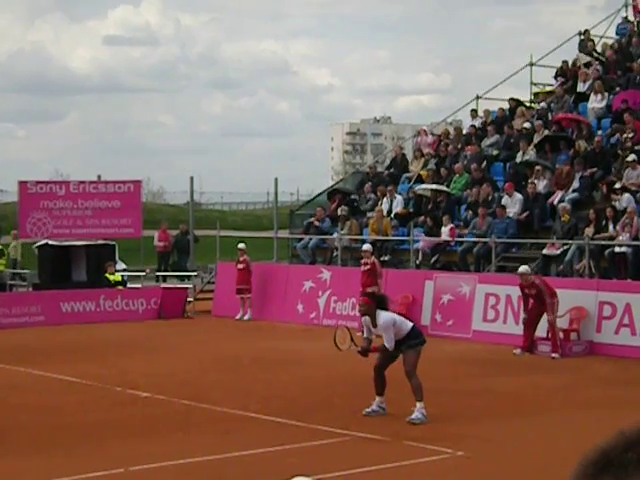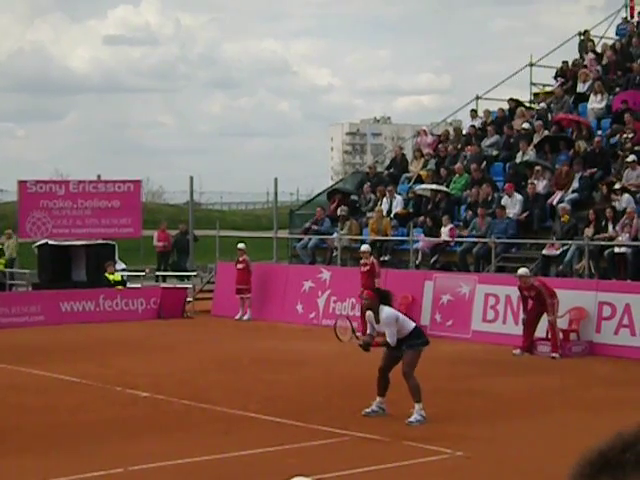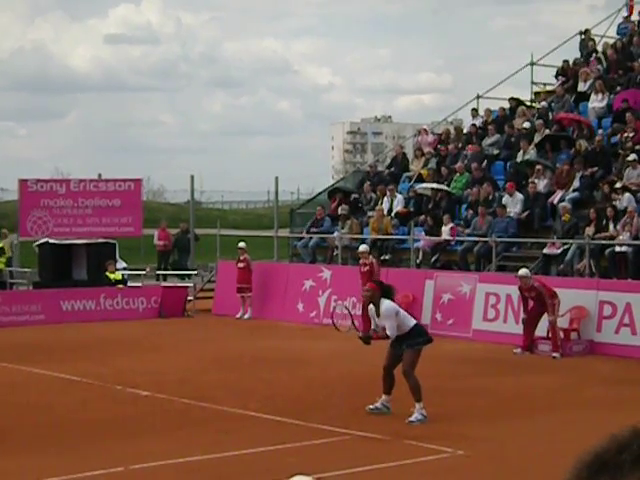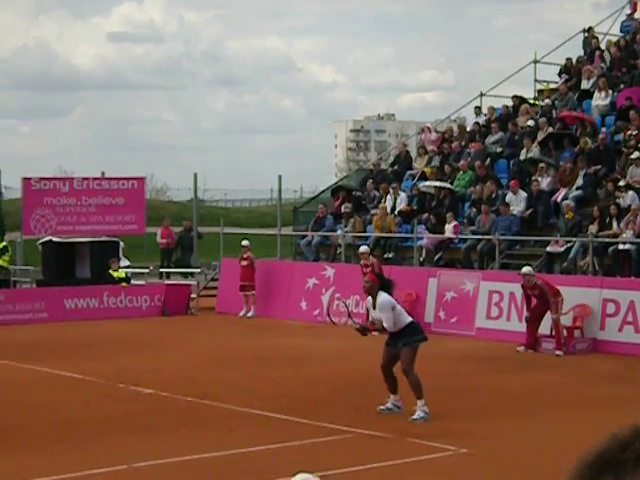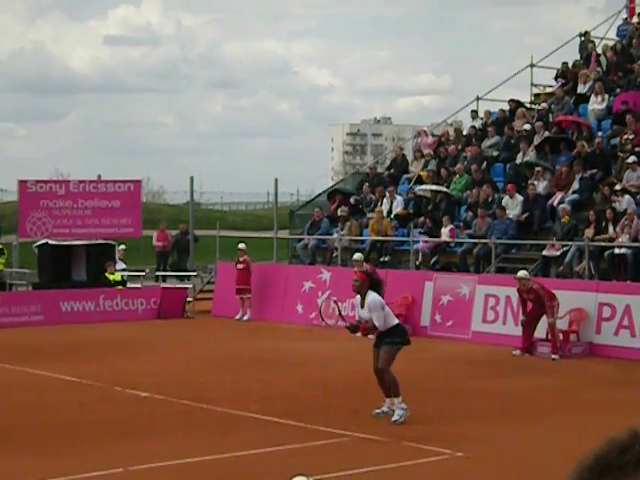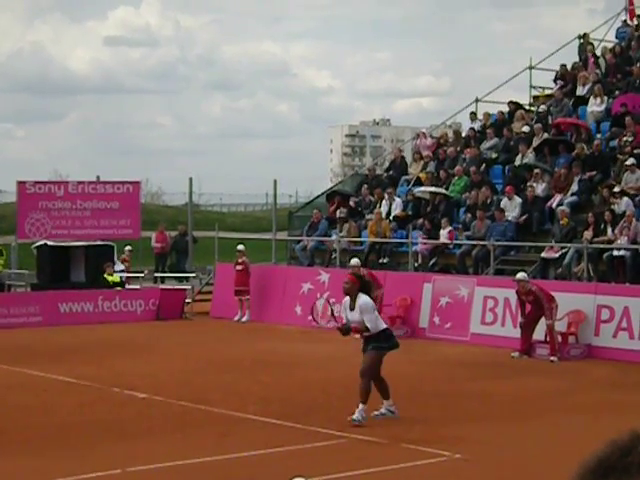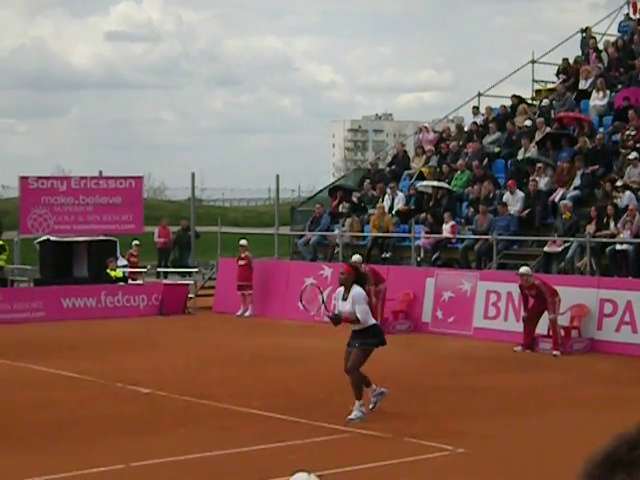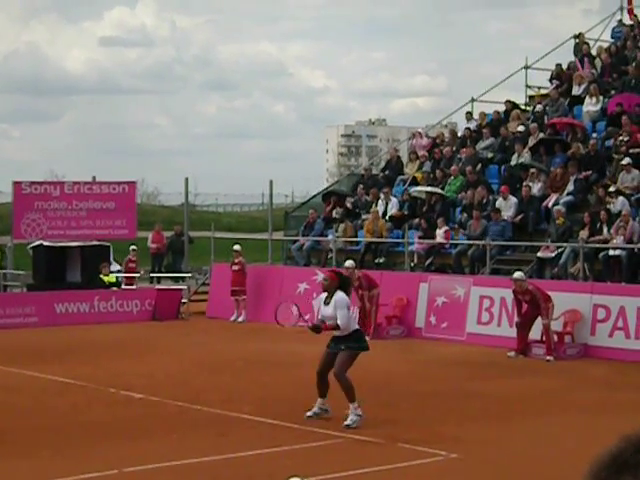
dt=0.2s
person 1, frame 1
left shoulder: (384, 320)
right shoulder: (365, 319)
left elbow: (389, 346)
right elbow: (367, 336)
left wrist: (370, 349)
right wrist: (365, 347)
left hip: (411, 338)
right hip: (395, 339)
left knee: (409, 372)
right knee: (378, 368)
left ankle: (420, 410)
right ankle: (379, 404)
person 1, frame 2
left shoulder: (387, 314)
right shoulder: (369, 314)
left elbow: (391, 342)
right elbow: (371, 333)
left wrist: (372, 343)
right wrist: (366, 341)
left hip: (413, 338)
right hip: (397, 339)
left knee: (407, 372)
right knee: (383, 369)
left ankle: (419, 411)
right ankle: (379, 405)
person 1, frame 3
left shoulder: (387, 307)
right shoulder: (371, 308)
left elbow: (390, 334)
right elbow: (376, 328)
left wrist: (372, 337)
right wrist: (368, 335)
left hip: (414, 336)
right hip: (400, 337)
left knee: (407, 371)
right knee: (387, 368)
left ankle: (420, 410)
right ankle: (385, 403)
person 1, frame 4
left shoulder: (384, 300)
right shoulder: (370, 300)
left elbow: (388, 327)
right elbow: (373, 321)
left wrist: (369, 328)
right wrist: (367, 327)
left hip: (409, 333)
right hip: (395, 335)
left knee: (406, 369)
right knee: (385, 366)
left ankle: (422, 408)
right ankle: (395, 402)
person 1, frame 5
left shoulder: (373, 300)
right shoulder: (358, 299)
left elbow: (379, 325)
right elbow: (360, 320)
left wrist: (360, 327)
right wrist: (355, 326)
left hip: (394, 334)
right hip: (382, 335)
left knee: (383, 368)
right knee: (378, 370)
left ankle: (400, 405)
right ankle: (390, 405)
person 1, frame 6
left shoulder: (364, 302)
right shoulder: (346, 302)
left elbow: (370, 327)
right elbow: (347, 322)
left wrist: (351, 329)
right wrist: (344, 328)
left hip: (381, 338)
right hip: (370, 339)
left knee: (364, 372)
right knee: (374, 374)
left ankle: (361, 412)
right ankle: (389, 407)
person 1, frame 7
left shoulder: (358, 293)
right shoulder: (339, 292)
left elbow: (362, 318)
right elbow: (338, 314)
left wrist: (342, 319)
right wrist: (335, 318)
left hip: (369, 333)
right hip: (357, 333)
left knee: (351, 368)
right knee: (349, 369)
left ankle: (359, 408)
right ankle: (376, 391)
person 1, frame 8
left shoulder: (340, 299)
right shoulder: (322, 298)
left elbow: (343, 325)
right elbow: (322, 320)
left wrist: (322, 327)
right wrist: (317, 326)
left hip: (351, 339)
right hip: (337, 339)
left knee: (338, 372)
right knee: (320, 372)
left ankle: (355, 411)
right ankle: (321, 406)
